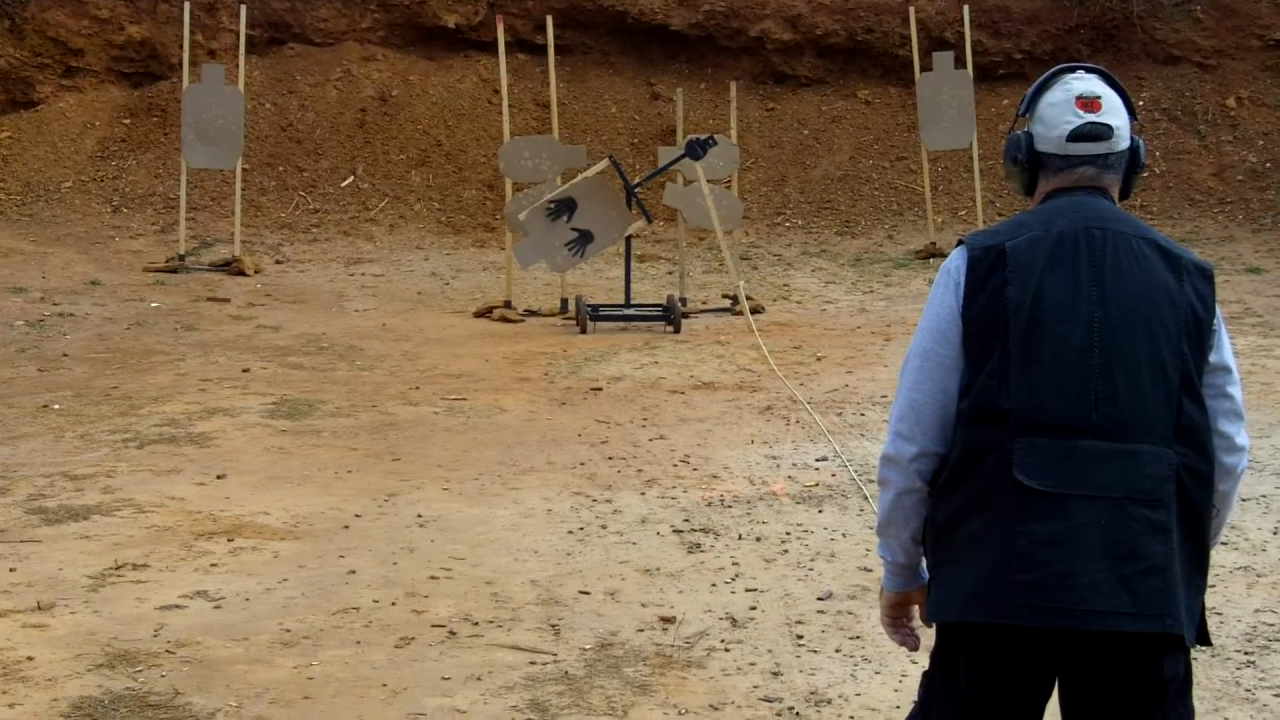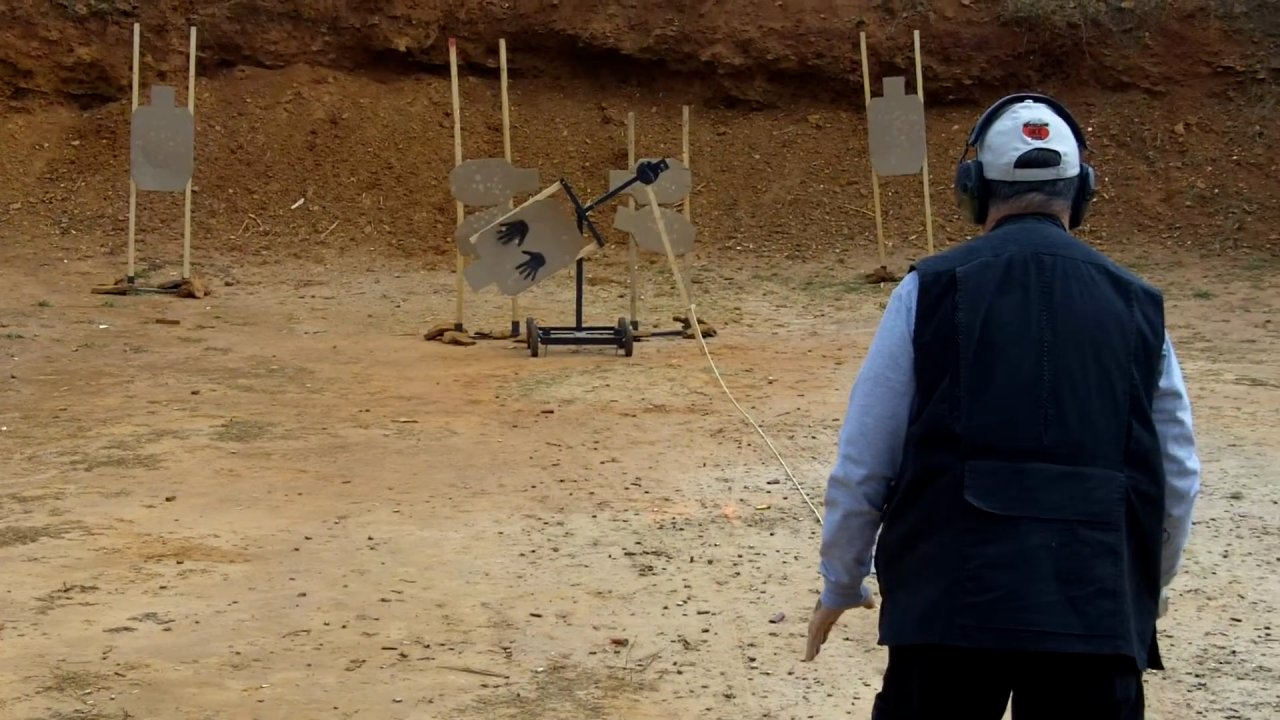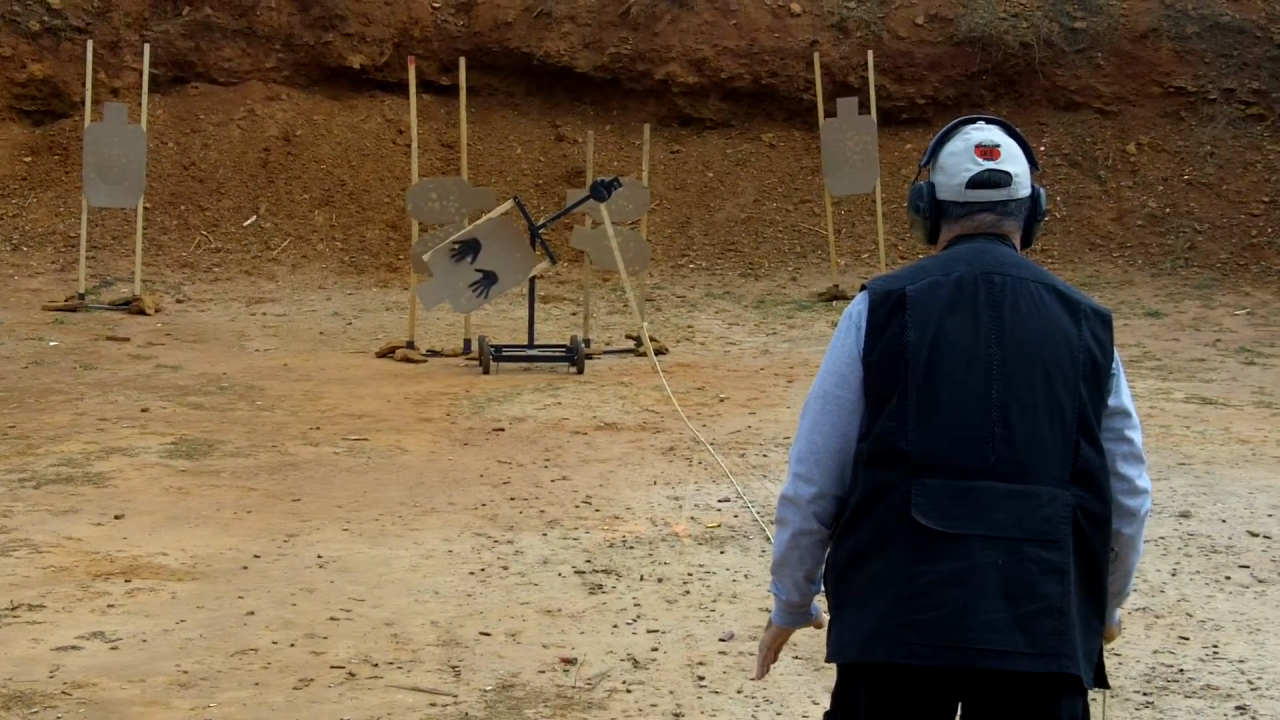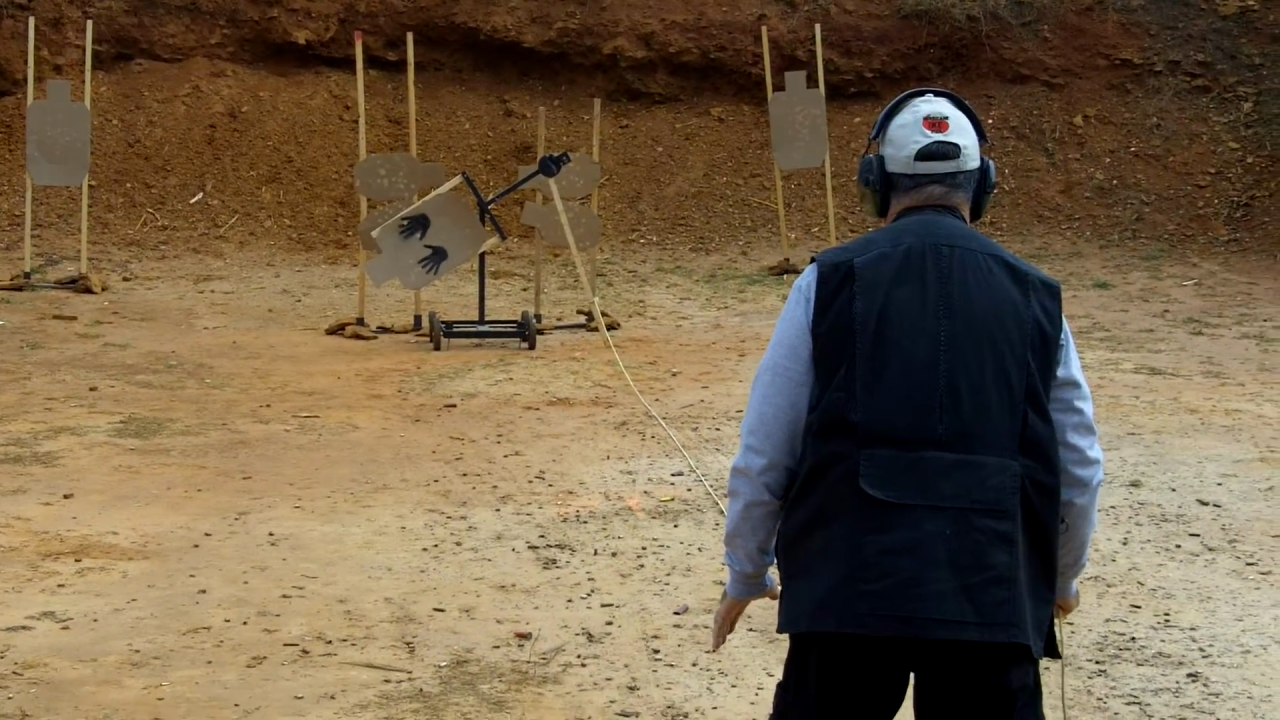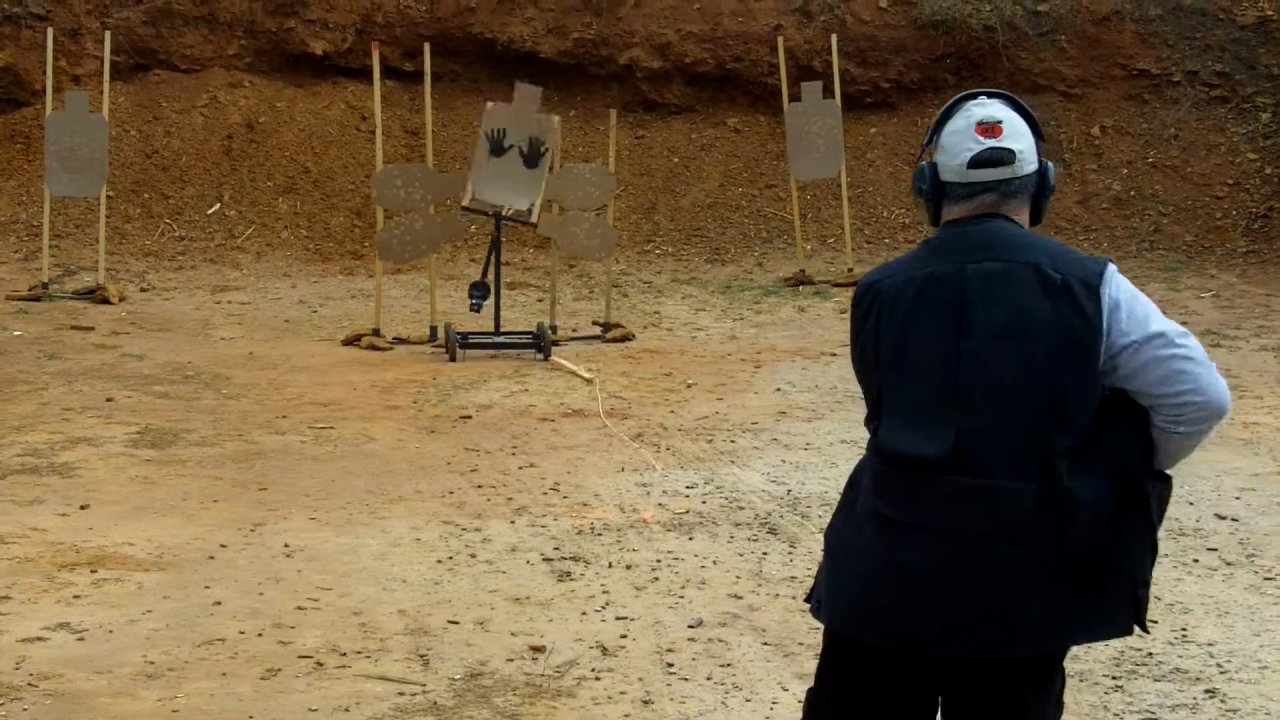
dt=1s
person 1, frame 1
left shoulder: (980, 263)
right shoulder: (1189, 279)
left elbow: (913, 442)
right elbow: (1226, 453)
left wrist: (902, 569)
right wrist: (1180, 564)
left hip: (997, 581)
right hip: (1146, 588)
person 1, frame 2
left shoulder: (932, 289)
right shoulder: (1137, 306)
left elbow: (863, 466)
right elbow: (1177, 478)
left wrist: (841, 581)
right wrist: (1146, 586)
left hip: (949, 603)
right hip: (1096, 609)
person 1, frame 3
left shoulder: (882, 308)
right shoulder: (1087, 324)
left elbow: (812, 484)
right elbow: (1128, 496)
left wrist: (791, 602)
right wrist: (1103, 605)
left hip: (896, 619)
right hip: (1042, 624)
person 1, frame 4
left shoulder: (831, 280)
right shoulder: (1034, 295)
left elbow: (764, 454)
right elbow: (1078, 465)
left wrist: (746, 572)
right wrist: (1061, 575)
left hip: (850, 583)
right hip: (992, 588)
person 1, frame 5
left shoulder: (878, 295)
right shoulder: (1087, 287)
right elbow: (1201, 396)
right wrist: (1133, 469)
left hip: (884, 584)
right hip: (1017, 595)
